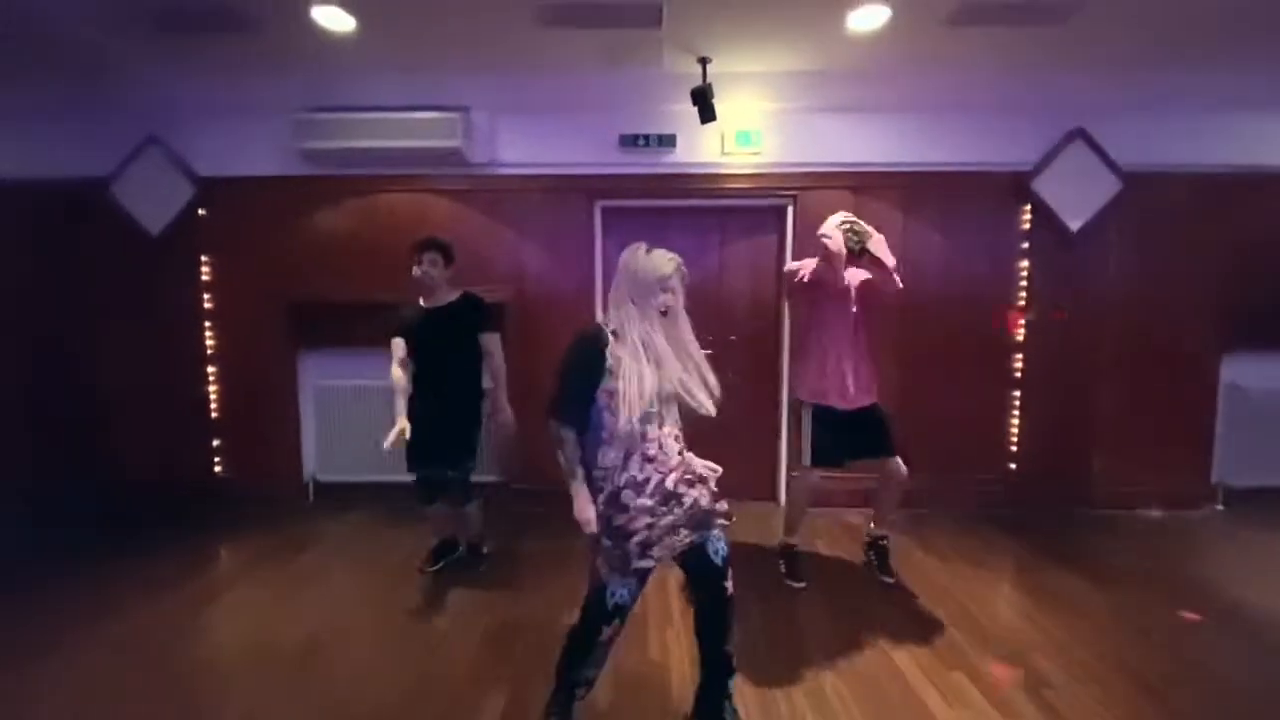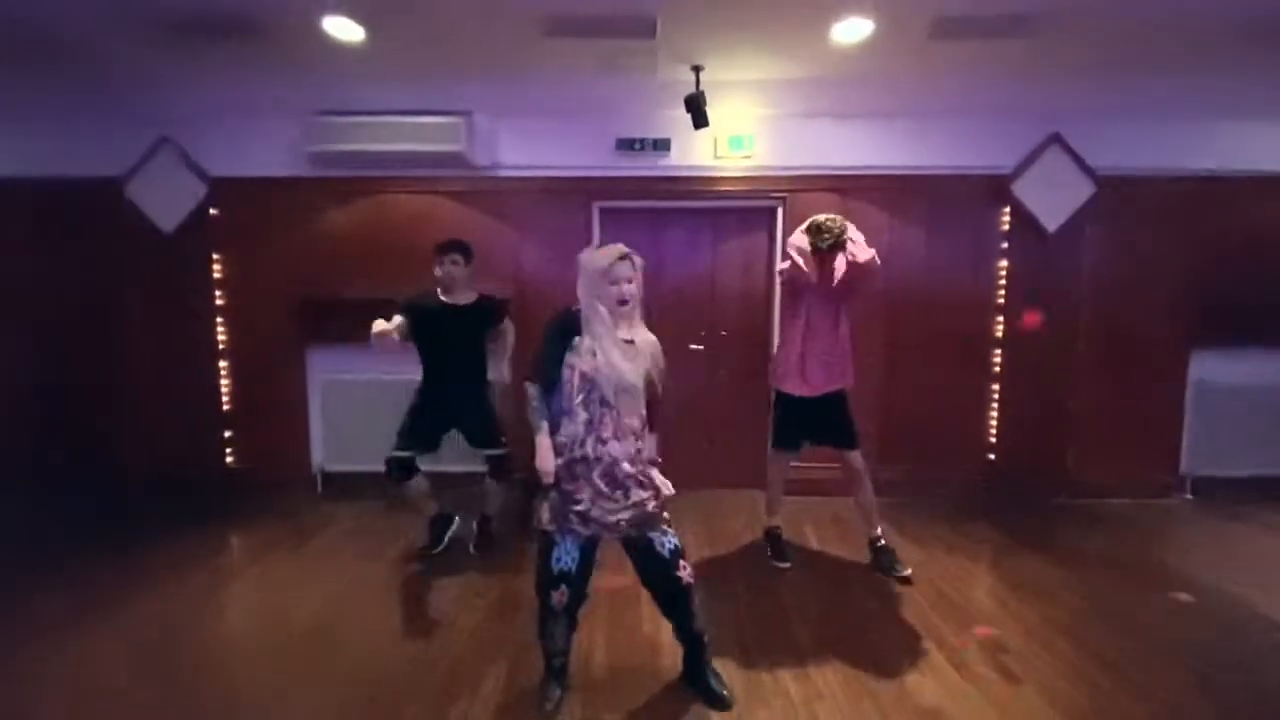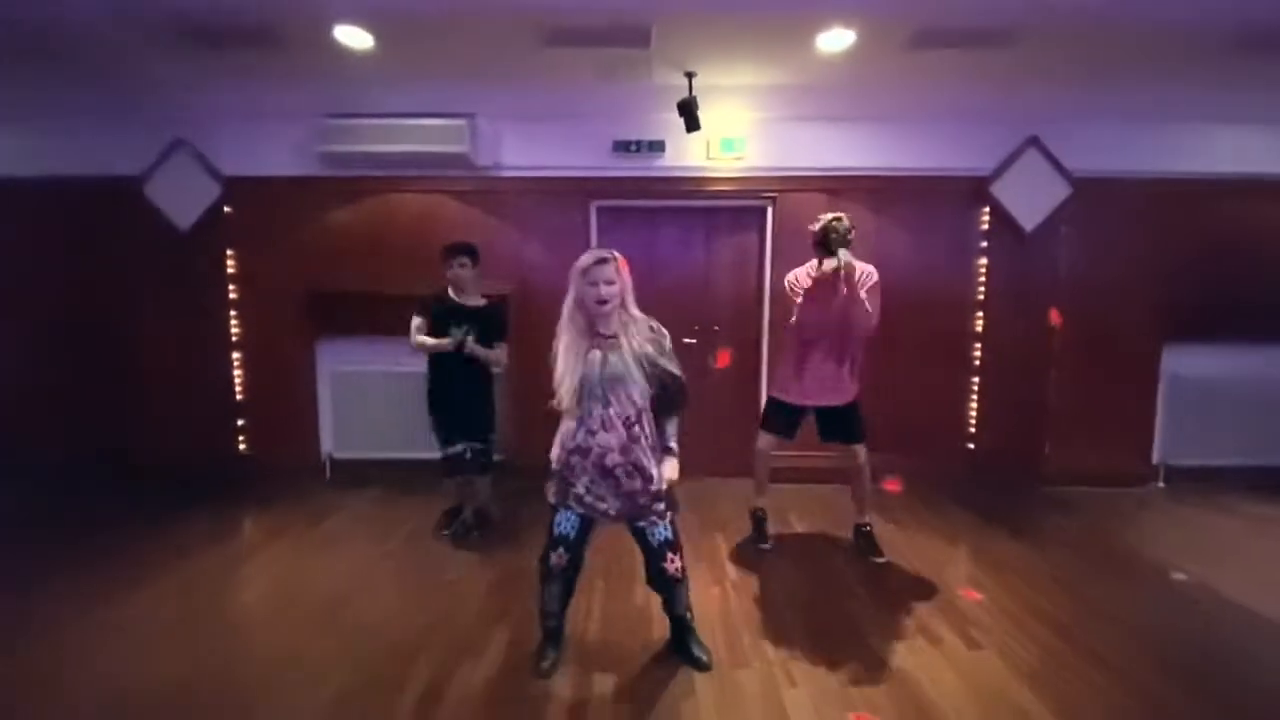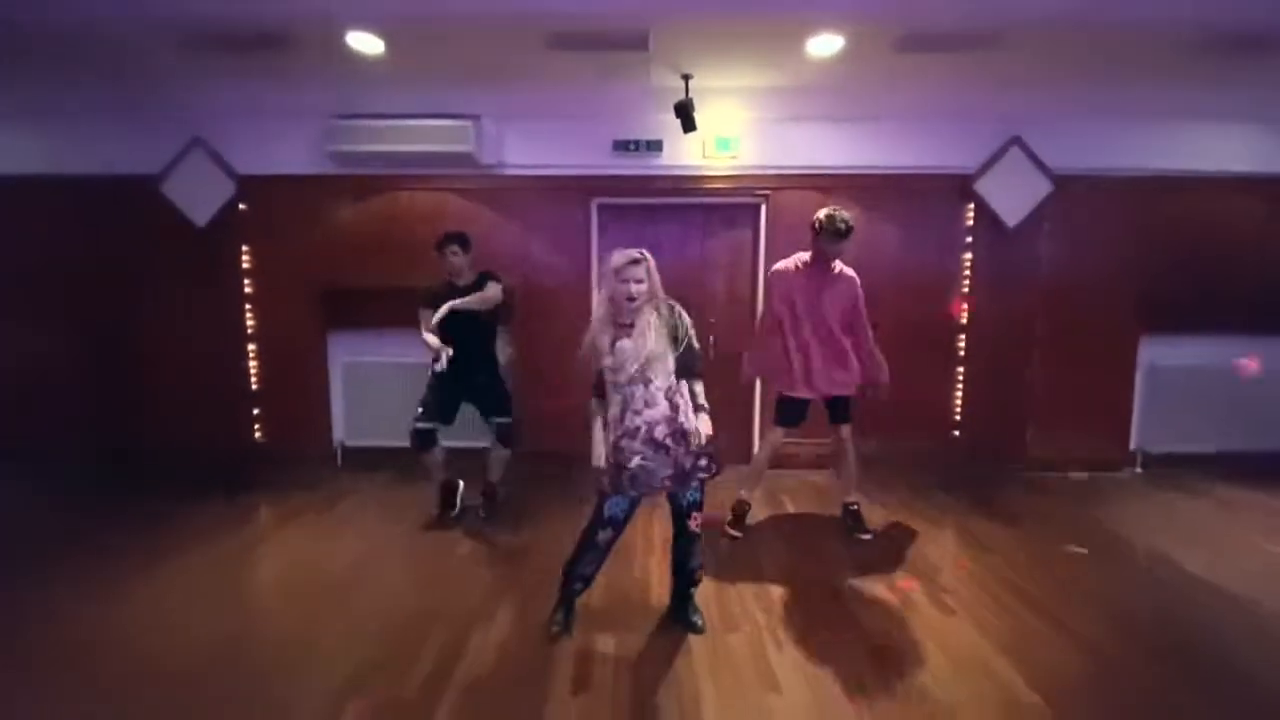
dt=0.3s
person 1, frame 1
left shoulder: (670, 346)
right shoulder: (596, 346)
right elbow: (565, 423)
left wrist: (688, 458)
right wrist: (579, 491)
left hip: (685, 491)
right hip: (626, 502)
left knee: (717, 593)
right knee: (609, 608)
person 1, frame 2
left shoulder: (644, 345)
right shoulder: (571, 327)
right elbow: (537, 387)
left wrist: (655, 468)
right wrist: (543, 441)
left hip: (630, 479)
right hip: (574, 479)
left knee: (672, 572)
right knee: (560, 582)
left ankle: (698, 665)
right ankle: (555, 672)
person 1, frame 3
left shoulder: (648, 335)
right shoulder: (571, 339)
left elbow: (670, 399)
left wrist: (670, 454)
right wrist: (560, 438)
left hip: (636, 466)
right hip: (580, 466)
left knee: (665, 557)
right knee: (559, 555)
left ankle: (683, 633)
right ankle: (551, 638)
person 1, frame 4
left shoulder: (668, 317)
right shoulder: (601, 334)
left elbow: (691, 369)
left wrist: (702, 412)
right wrist: (600, 437)
left hip: (679, 440)
right hip: (629, 447)
left knee: (689, 526)
right knee: (604, 527)
left ankle: (682, 601)
right ankle: (566, 601)
person 2, frame 1
left shoulder: (855, 276)
right shoulder: (800, 274)
left elbow: (889, 286)
right elbow: (830, 277)
left wrist: (872, 242)
right wrist: (831, 232)
left hip: (859, 392)
right hip: (821, 393)
left knee: (896, 472)
right knee: (809, 475)
left ankle: (877, 542)
right ankle: (788, 546)
person 2, frame 2
left shoulder: (848, 270)
right shoulder: (791, 273)
left elbow: (866, 259)
right elbow: (806, 274)
left wrist: (850, 234)
right wrist: (801, 236)
left hip: (832, 383)
right hip: (791, 380)
left knee: (854, 462)
right knee: (780, 459)
left ankle: (878, 541)
right ankle: (773, 529)
person 2, frame 3
left shoulder: (865, 276)
right shoulder: (798, 277)
left elbow: (864, 327)
right elbow: (805, 329)
left wrist: (850, 283)
right wrist: (822, 283)
left hip: (839, 384)
right hip: (794, 381)
left knee: (859, 457)
right knee: (764, 446)
left ankle: (863, 526)
right ankle: (759, 511)
person 2, frame 4
left shoulder: (848, 279)
right shoulder: (783, 274)
left elbow: (859, 328)
right elbow: (768, 325)
left wrist: (877, 369)
right wrist: (754, 362)
left hip: (839, 373)
right hip: (796, 374)
left knee: (844, 437)
right knee: (773, 440)
left ankle: (851, 505)
right ankle: (742, 503)
person 3, frame 1
left shoulder: (473, 307)
right shoulder: (408, 318)
left elbow: (493, 354)
right elbow: (399, 365)
left wrist: (501, 401)
right wrist: (401, 415)
left hip: (464, 407)
right hip: (423, 409)
left knee: (456, 483)
right knee: (427, 484)
left ankle: (474, 543)
right ankle: (448, 542)
person 3, frame 2
left shoulder: (488, 306)
right shoulder: (420, 305)
left elbow: (506, 330)
right elbow: (393, 332)
left wrist: (502, 364)
right wrist: (382, 330)
left hip: (474, 397)
right hip: (432, 397)
left knee: (500, 460)
right knee: (398, 462)
left ankle: (486, 522)
right ankle: (442, 519)
person 3, frame 3
left shoulder: (493, 312)
right shoulder: (432, 303)
left elbow: (500, 358)
right elbow: (416, 339)
left wrist: (474, 350)
right wrist: (445, 344)
left hip: (478, 392)
right hip: (442, 391)
left knee: (481, 456)
right knee: (452, 458)
left ankle: (481, 512)
right ankle: (460, 507)
person 3, frame 4
left shoulder: (486, 280)
right shoulder: (435, 292)
left elbow: (496, 296)
right elbow: (424, 331)
left wrist: (450, 307)
right wrist: (437, 345)
left hip: (484, 369)
right hip: (446, 370)
left knee: (505, 428)
right knee: (421, 433)
left ankle: (490, 489)
right ankle: (448, 487)
